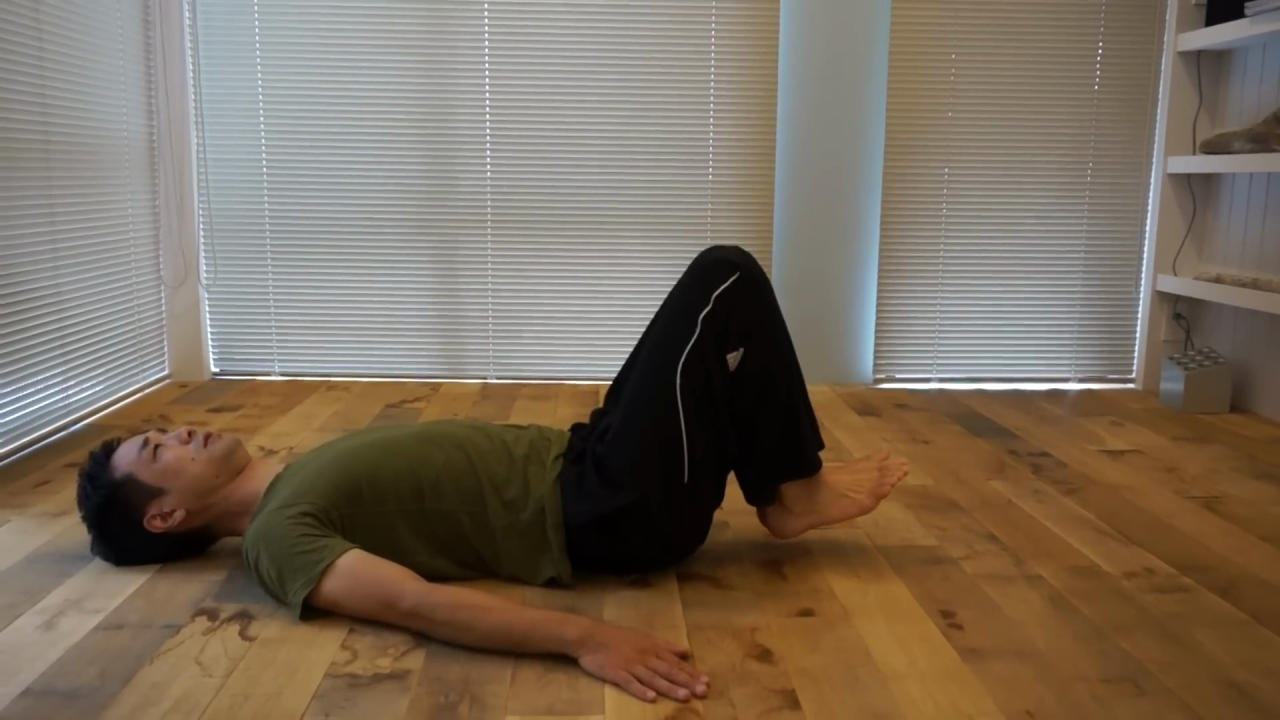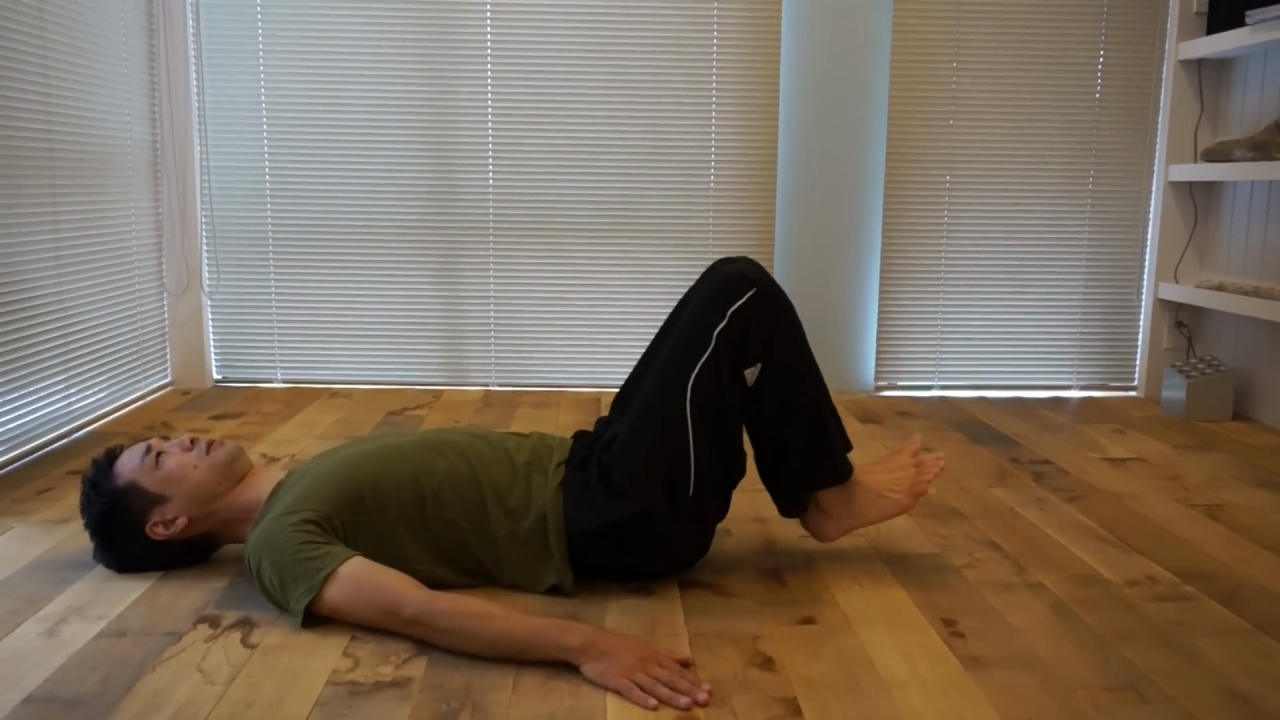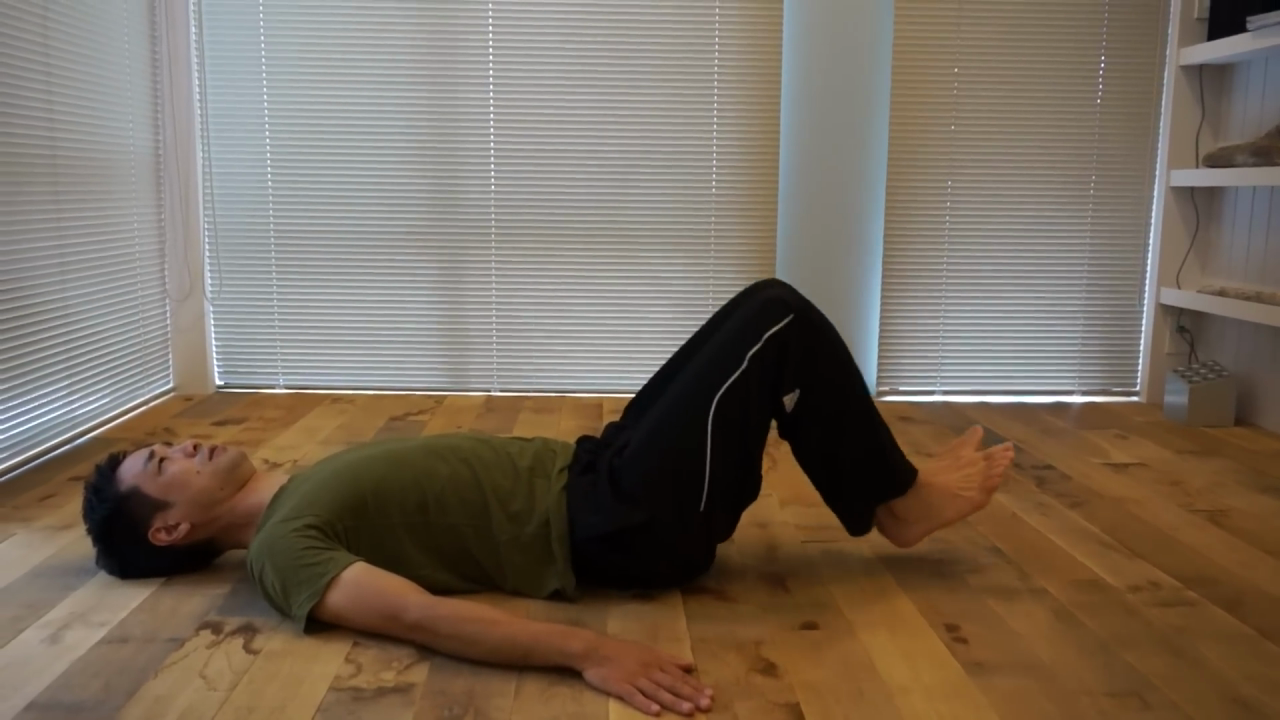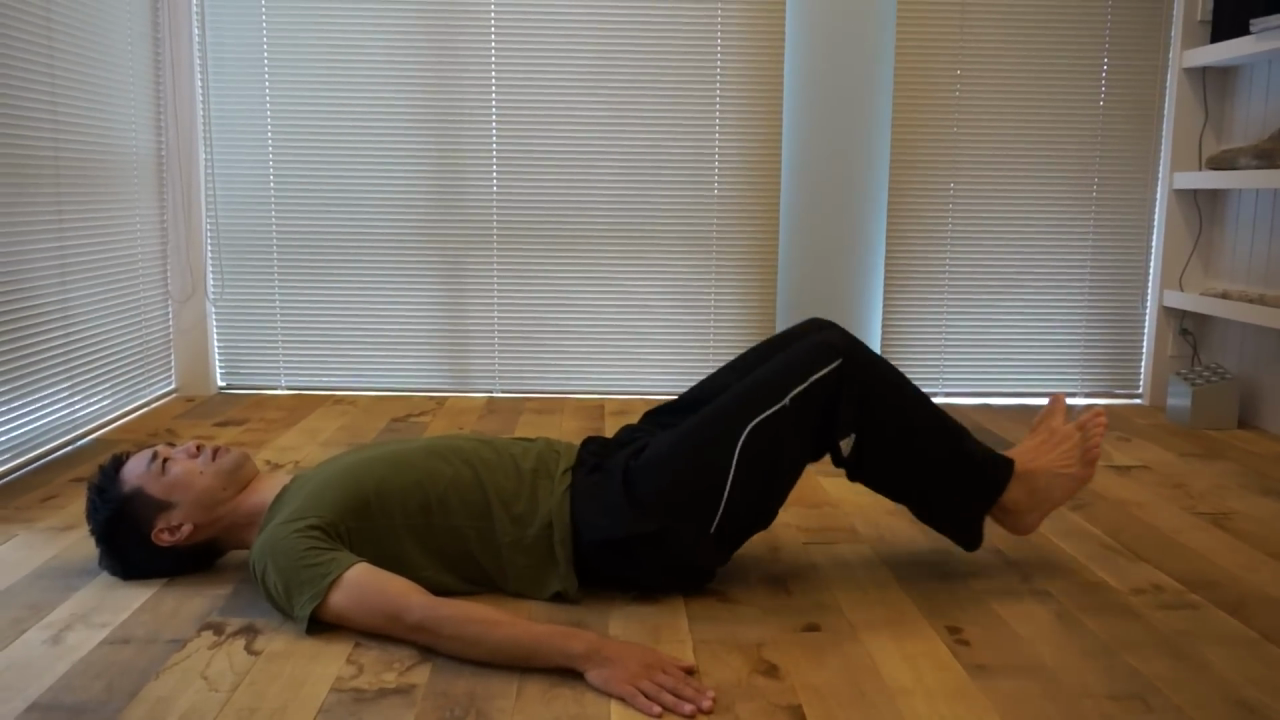
dt=0.4s
person 1, frame 1
left shoulder: (304, 481)
right shoulder: (280, 536)
right elbow: (415, 604)
right wrist: (584, 637)
left hip: (573, 460)
right hip: (611, 514)
left knee: (722, 277)
right knee: (725, 283)
left ankle: (791, 484)
right ankle: (790, 495)
person 1, frame 2
left shoulder: (308, 489)
right shoulder: (283, 545)
right elbow: (415, 609)
right wrist: (585, 644)
left hip: (580, 467)
right hip: (613, 521)
left knee: (734, 288)
right knee: (738, 297)
left ankle: (825, 487)
right ankle: (827, 497)
person 1, frame 3
left shoulder: (307, 495)
right shoulder: (284, 551)
right elbow: (417, 614)
left hip: (585, 467)
right hip: (612, 527)
left knee: (768, 312)
right knee: (776, 322)
left ankle: (890, 489)
right ankle: (897, 501)
person 1, frame 4
left shoulder: (310, 498)
right shoulder: (286, 551)
right elbow: (419, 613)
left hip: (595, 467)
right hip: (615, 529)
left knee: (810, 351)
right knee: (825, 364)
left ankle: (988, 481)
right ankle: (1005, 491)
